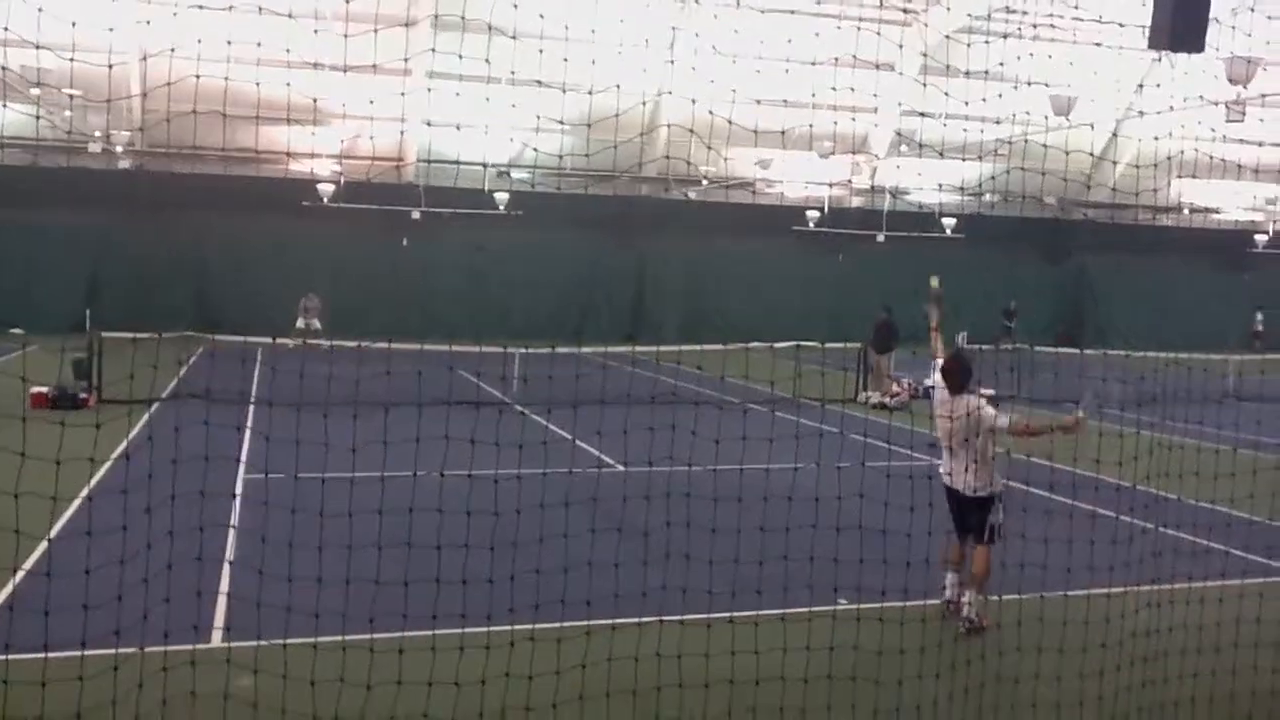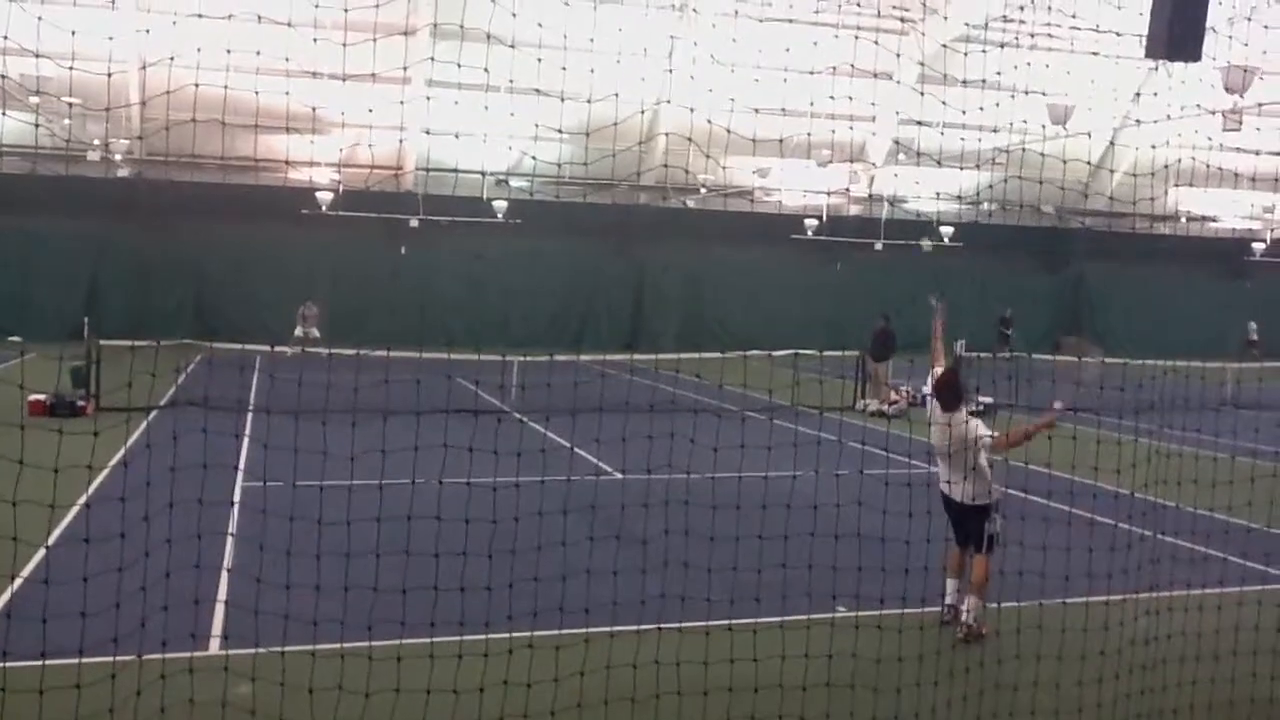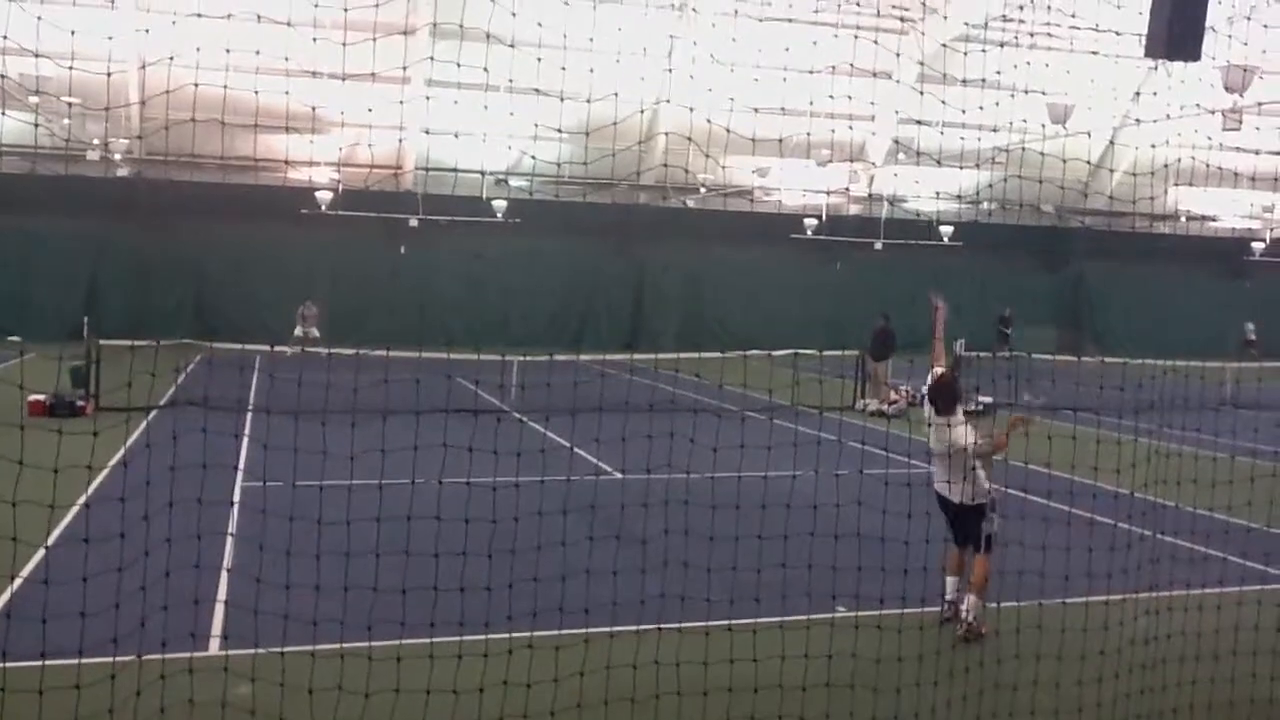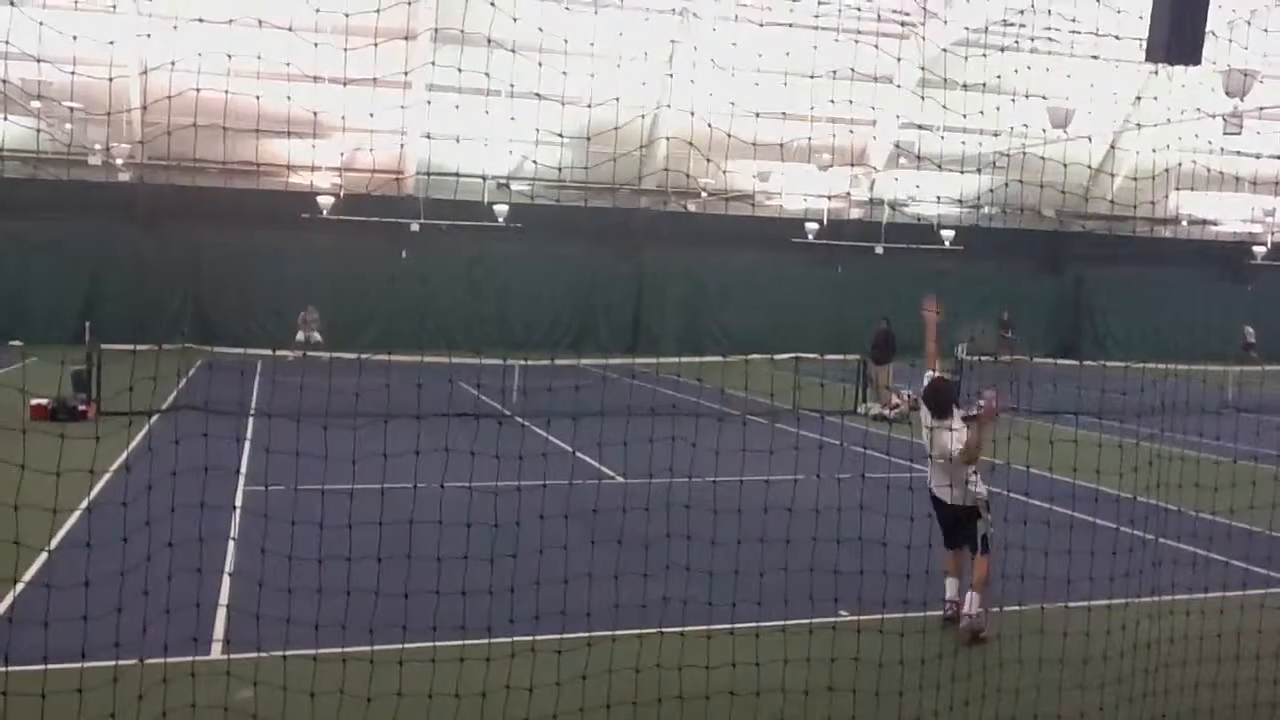
dt=0.1s
person 1, frame 1
left shoulder: (939, 390)
right shoulder: (979, 411)
left elbow: (939, 355)
right elbow: (1017, 429)
left wrist: (934, 326)
right wrist: (1061, 426)
left hip: (951, 481)
right hip: (981, 487)
left knee: (960, 538)
right knee: (982, 546)
left ankle: (951, 596)
right ankle: (971, 612)
person 1, frame 2
left shoulder: (934, 403)
right shoulder: (967, 427)
left elbow: (938, 359)
right elbow: (1001, 444)
left wrist: (938, 322)
right wrist: (1040, 425)
left hip: (949, 491)
right hip: (978, 498)
left knee: (960, 545)
right knee: (980, 554)
left ankle: (950, 604)
right ankle: (969, 620)
person 1, frame 3
left shoulder: (932, 404)
right shoulder: (958, 430)
left elbow: (939, 356)
right elbow: (986, 452)
left wrist: (940, 316)
right wrist: (1012, 426)
left hip: (945, 491)
right hip: (973, 497)
left knee: (959, 546)
right knee: (981, 555)
left ankle: (950, 602)
right ankle: (968, 619)
person 1, frame 4
left shoulder: (927, 407)
right shoulder: (952, 433)
left elbow: (932, 361)
right elbow: (968, 458)
left wrist: (930, 320)
right wrist: (982, 423)
left hip: (940, 494)
right hip: (967, 499)
left knee: (954, 549)
right knee: (980, 556)
left ankle: (951, 604)
right ankle: (971, 616)
